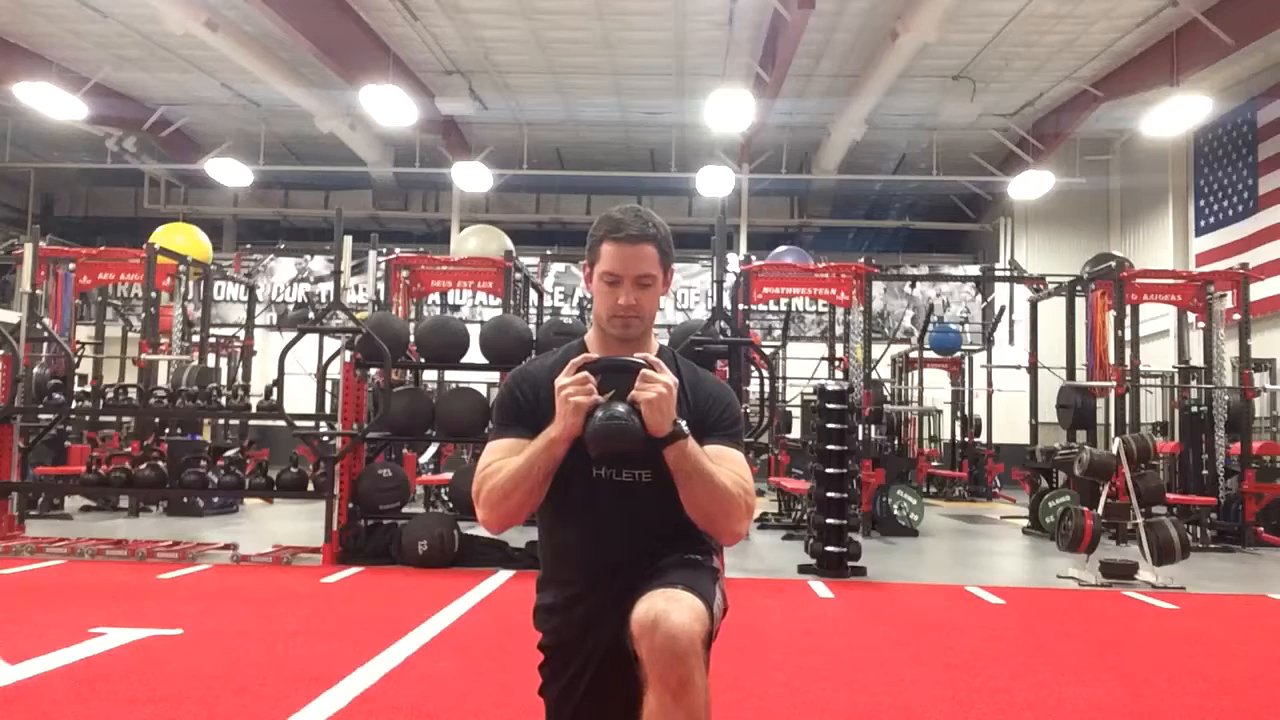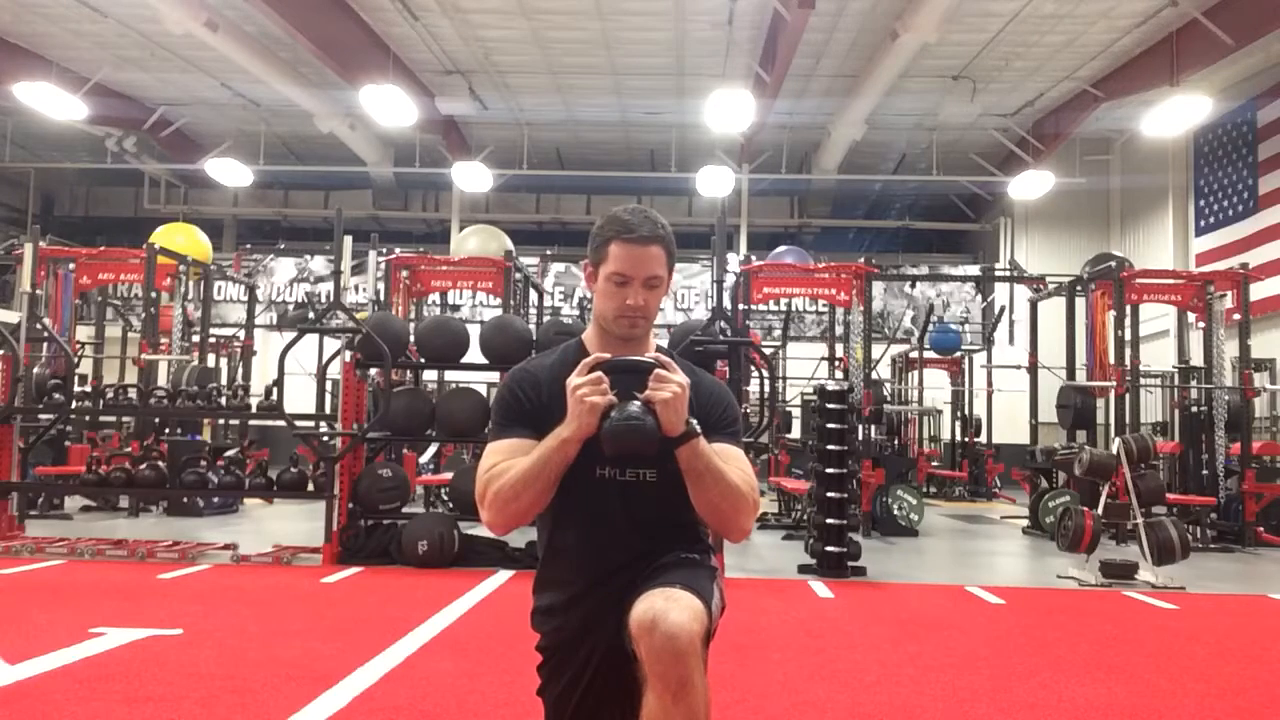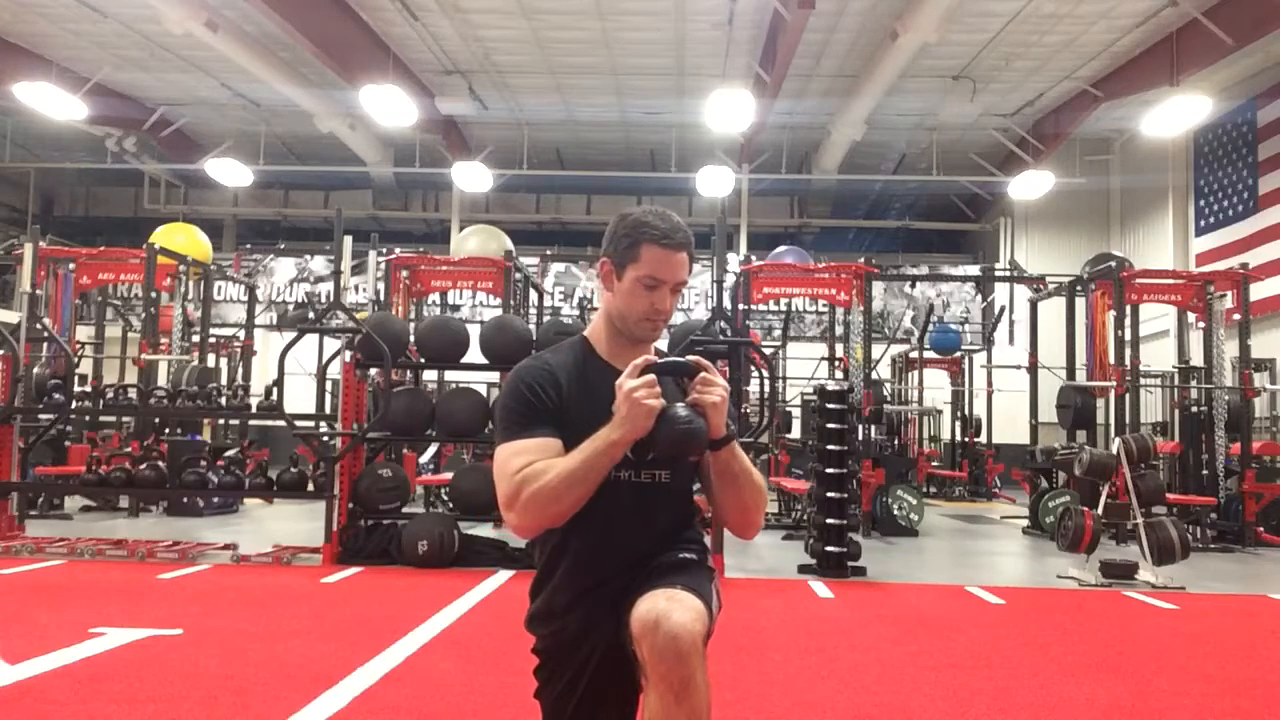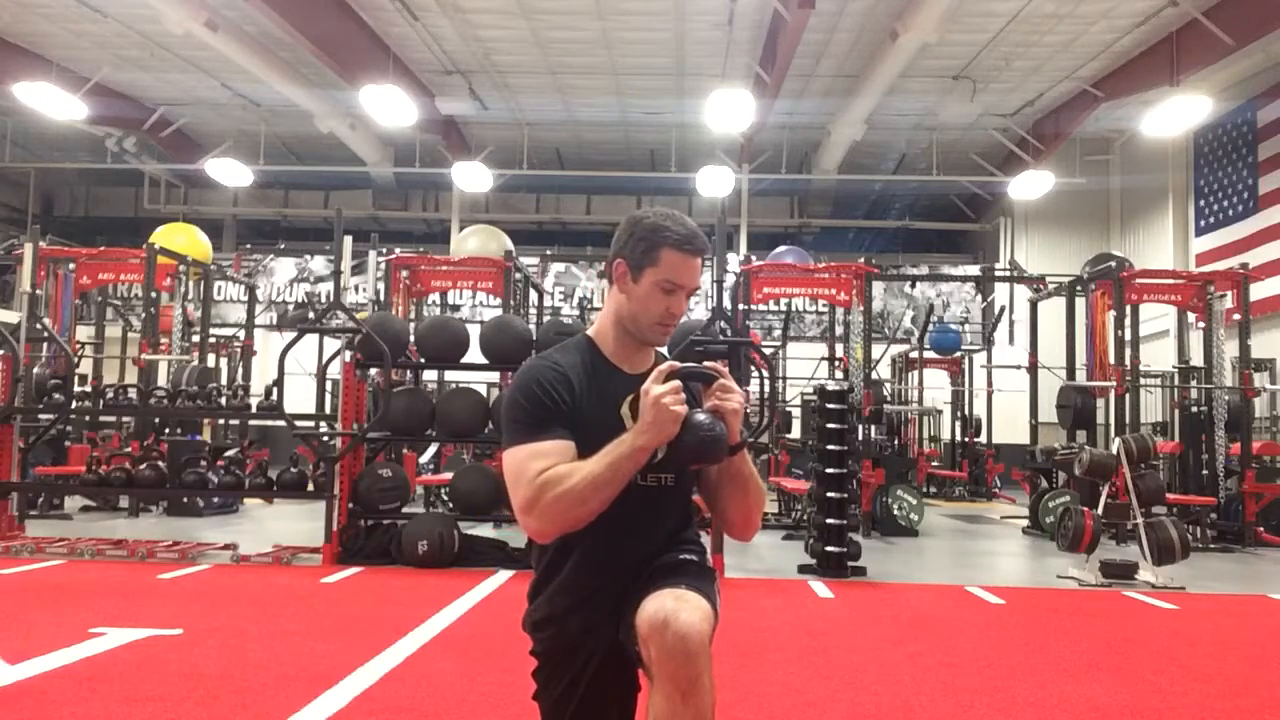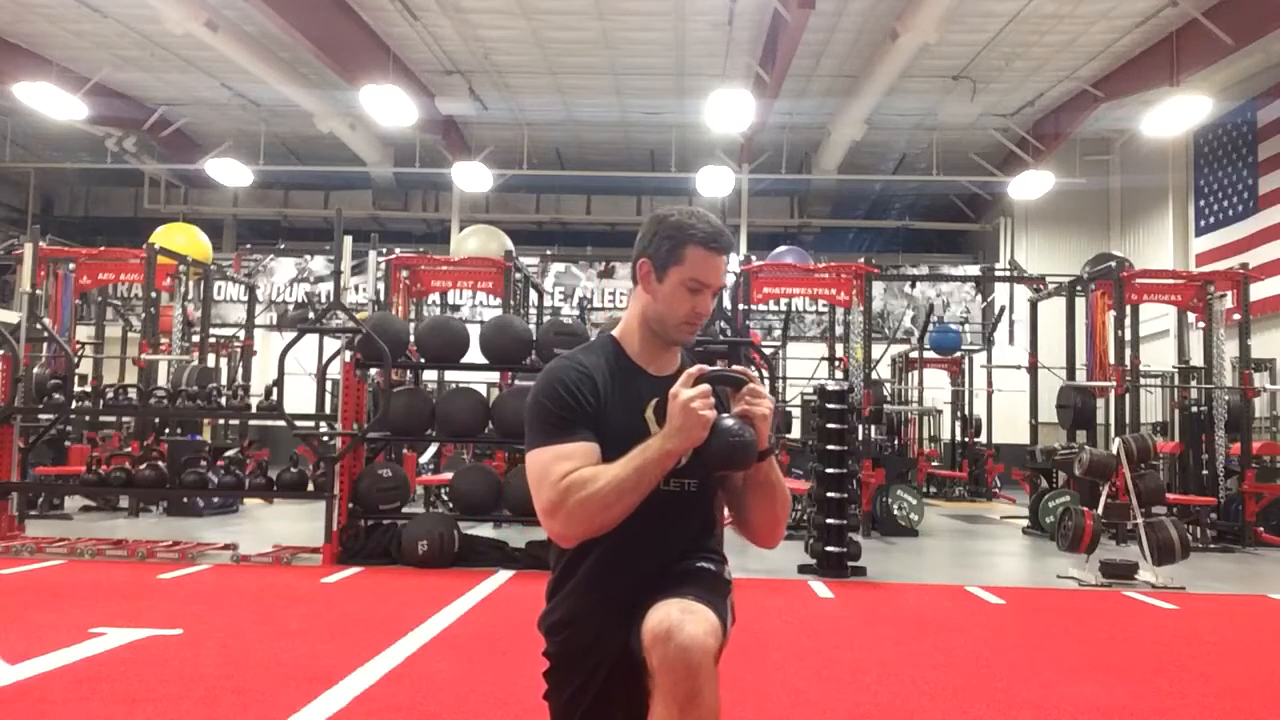
dt=0.7s
person 1, frame 1
left shoulder: (705, 393)
right shoulder: (534, 383)
left elbow: (733, 524)
right elbow: (492, 512)
left wrist: (670, 431)
right wrist: (562, 428)
left hip: (674, 576)
right hip: (574, 603)
left knee: (669, 630)
person 1, frame 2
left shoulder: (702, 391)
right shoulder: (533, 383)
left elbow: (739, 521)
right elbow: (496, 512)
left wrist: (683, 431)
right wrist: (573, 428)
left hip: (671, 572)
right hip: (573, 603)
left knee: (666, 629)
person 1, frame 3
left shoulder: (691, 384)
right shoulder: (540, 379)
left elbow: (747, 522)
right elbow: (522, 511)
left wrist: (719, 435)
right wrist: (622, 428)
left hip: (668, 572)
right hip: (574, 605)
left knee: (669, 630)
person 1, frame 4
left shoulder: (688, 384)
right shoulder: (548, 378)
left elbow: (742, 524)
right elbow: (540, 515)
left wrist: (731, 440)
right wrist: (644, 434)
left hip: (668, 574)
right hip: (575, 608)
left knee: (679, 631)
person 1, frame 5
left shoulder: (713, 390)
right shoulder: (571, 380)
left elbow: (766, 533)
right elbow: (563, 518)
left wrist: (760, 446)
right wrist: (670, 441)
left hip: (686, 582)
right hip: (591, 609)
left knee: (681, 643)
